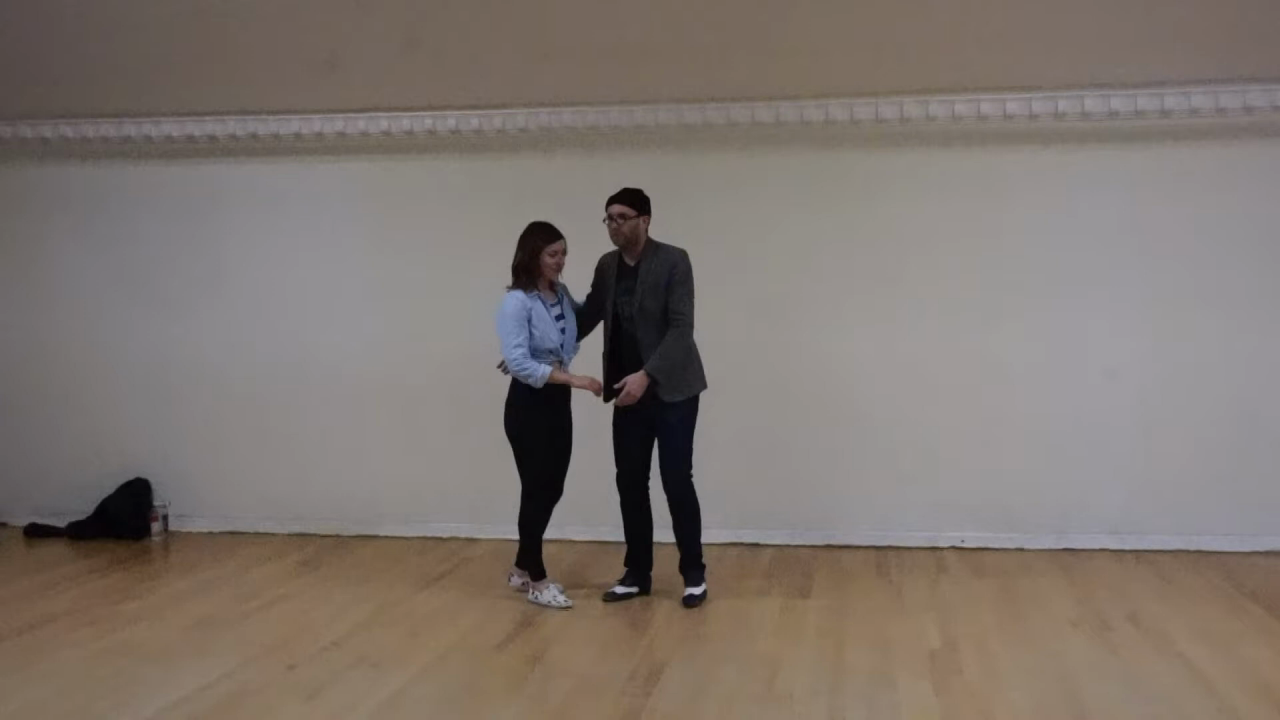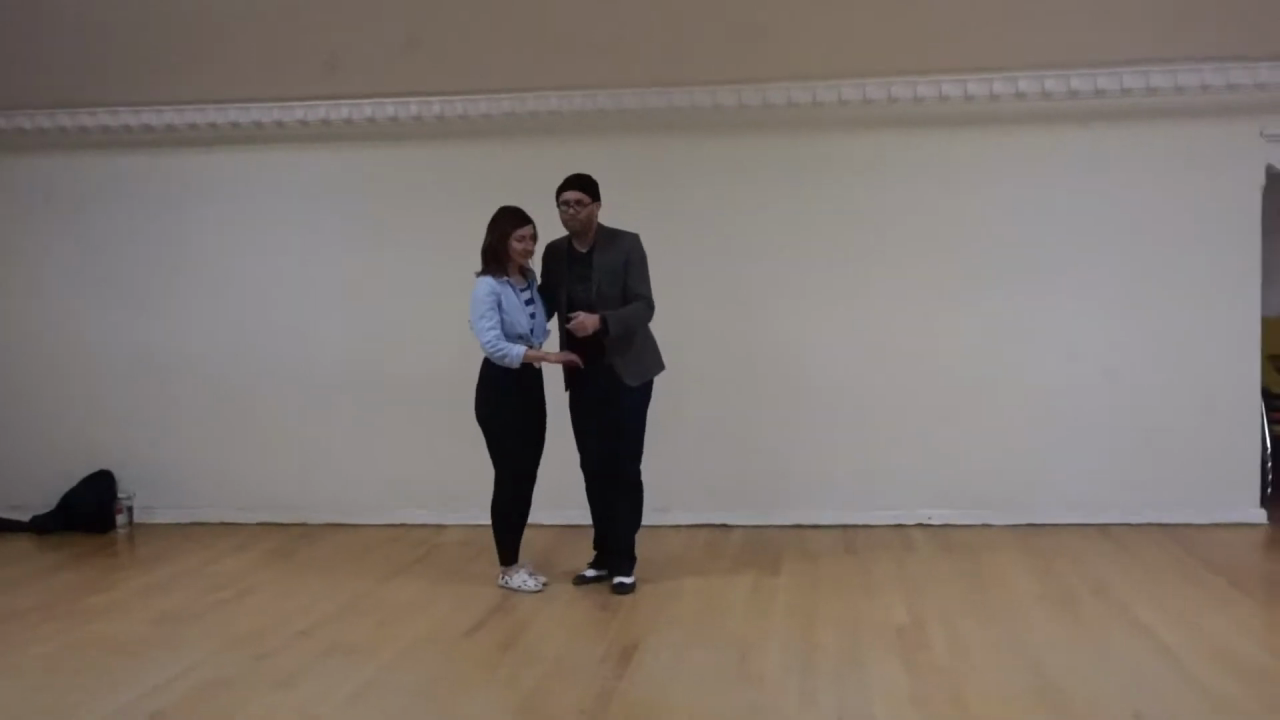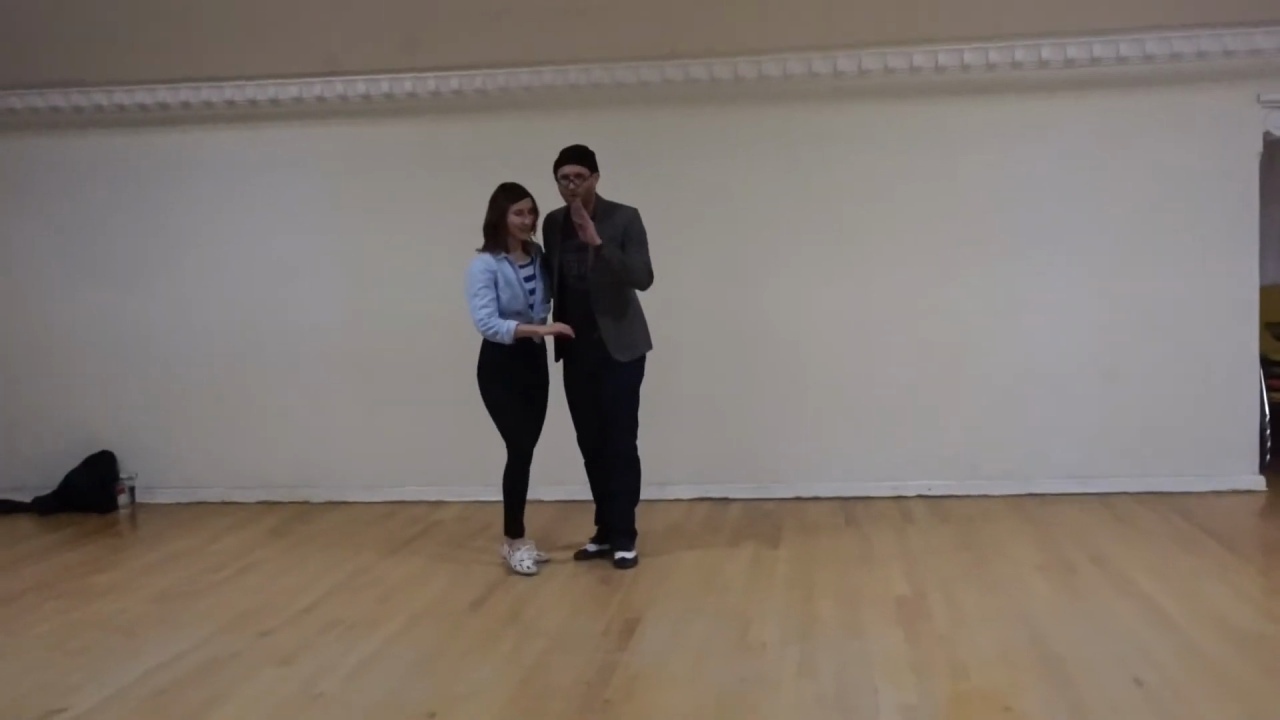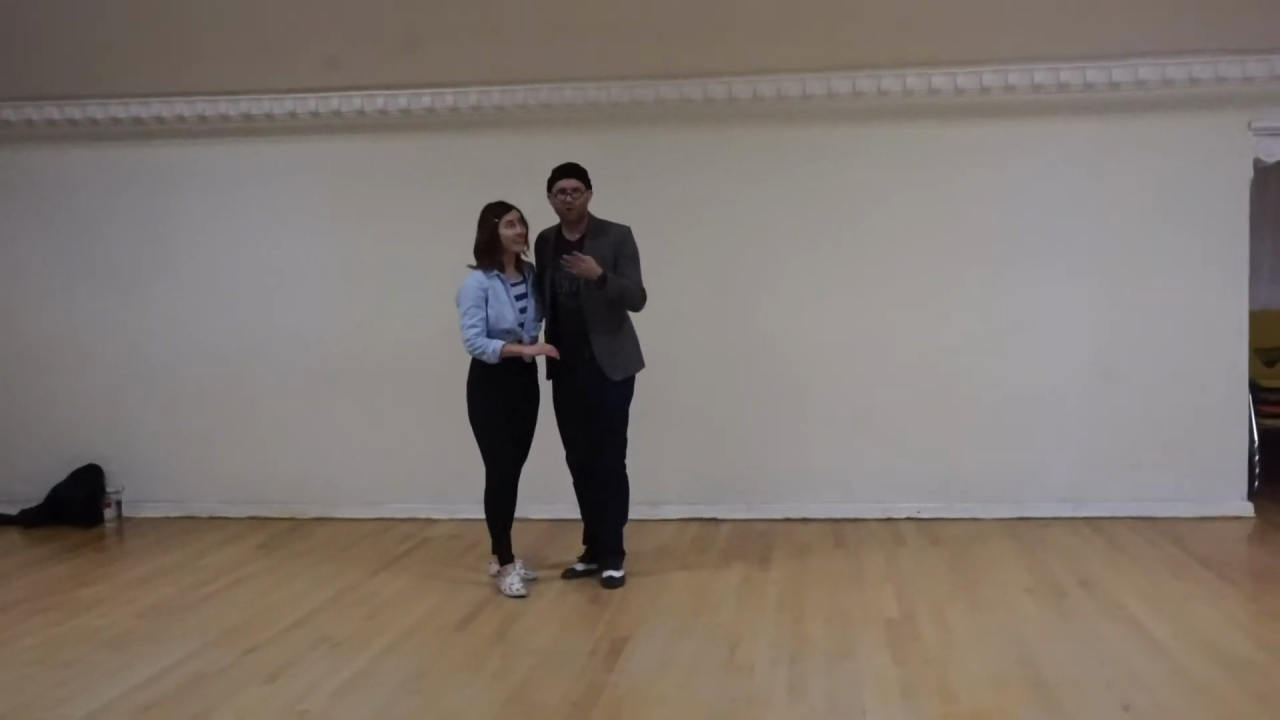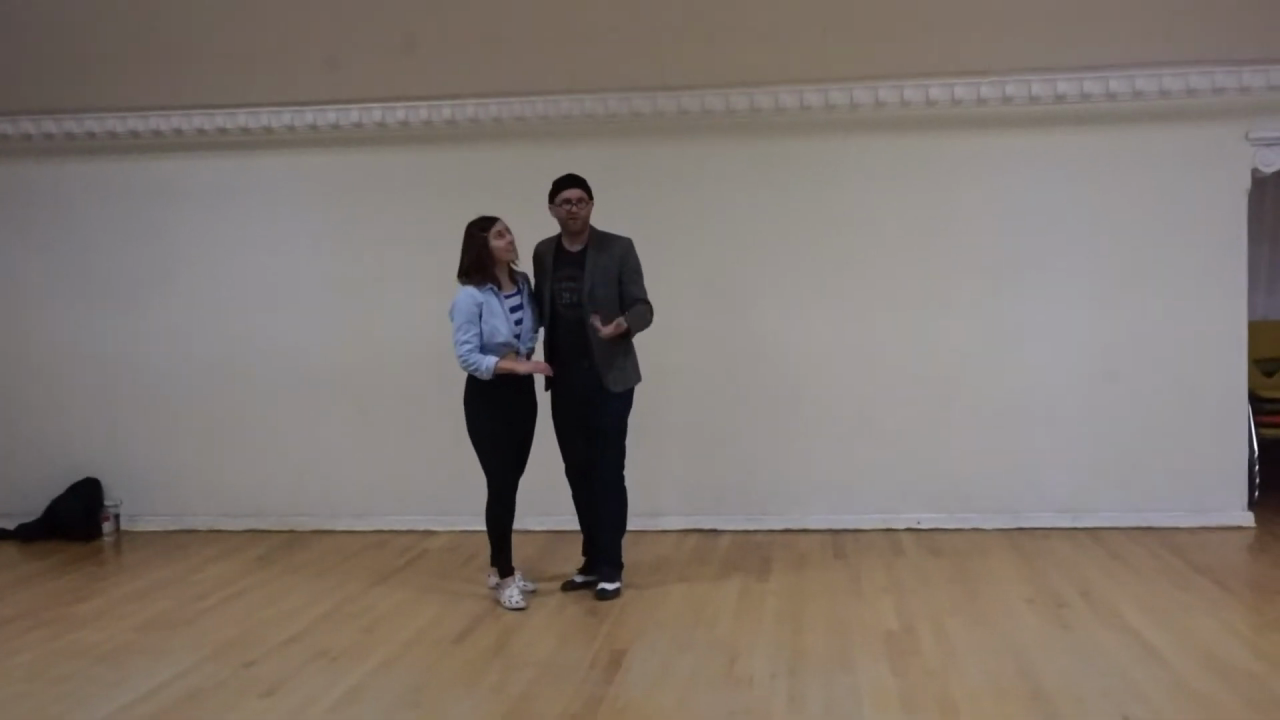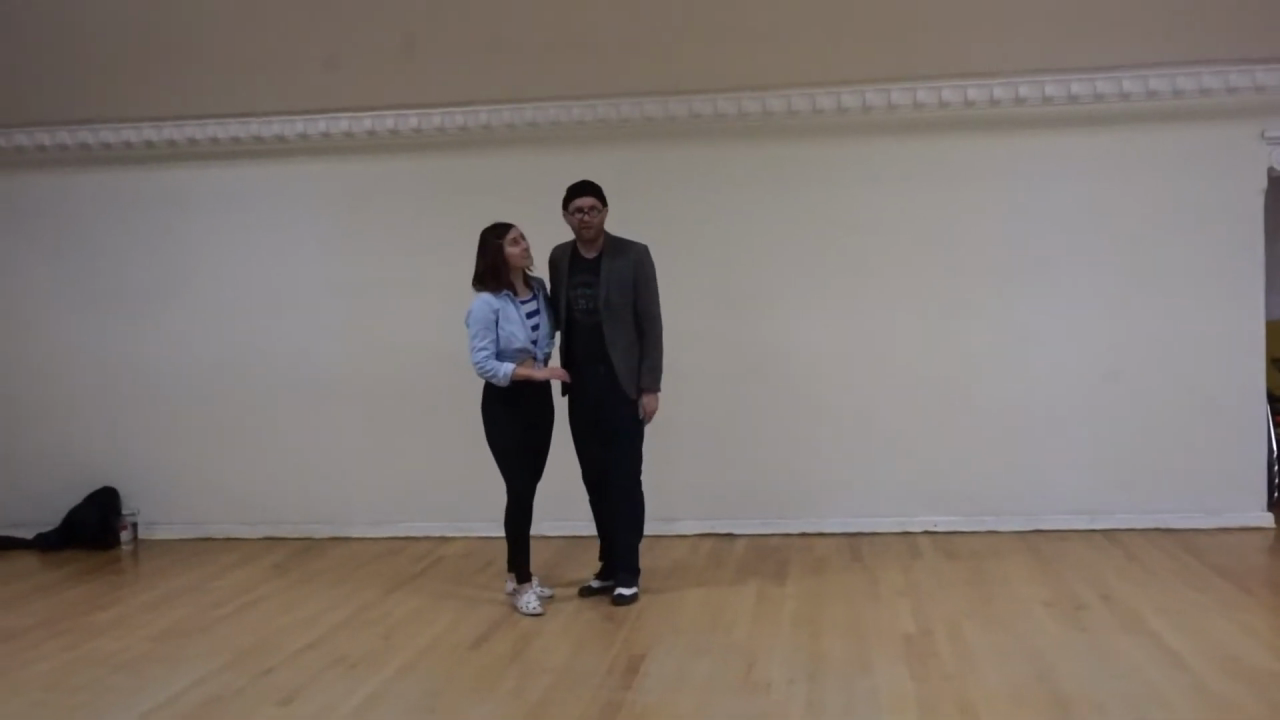
dt=0.4s
person 1, frame 1
left shoulder: (673, 261)
right shoulder: (607, 266)
left elbow: (681, 328)
right elbow: (586, 316)
left wrist: (646, 375)
left hip: (673, 389)
right hip: (629, 389)
left knee: (676, 480)
right knee: (630, 482)
left ankle: (693, 572)
right ankle: (637, 573)
person 1, frame 2
left shoulder: (626, 245)
right shoulder: (555, 253)
left elbow: (644, 308)
right elbow: (546, 305)
left wrist: (601, 321)
left hip: (627, 372)
right hip: (583, 375)
left knee: (625, 467)
right knee: (594, 467)
left ankle: (624, 561)
right ankle: (603, 555)
person 1, frame 3
left shoulder: (624, 218)
right shoulder: (553, 223)
left elbow: (643, 277)
left wrist: (599, 243)
left hip: (618, 348)
right hip: (575, 349)
left knee: (620, 443)
right knee: (591, 444)
left ankle: (624, 536)
right ankle: (604, 531)
person 1, frame 4
left shoulder: (617, 237)
right shoulder: (545, 242)
left elbow: (637, 298)
left wrist: (598, 277)
left hip: (609, 365)
right hip: (566, 367)
left knee: (609, 460)
right knee: (580, 462)
left ankle: (612, 555)
right ankle: (593, 549)
person 1, frame 5
left shoulder: (618, 249)
right shoulder: (544, 253)
left elbow: (642, 308)
right elbow: (543, 310)
left wrist: (622, 326)
left hip: (607, 378)
right hip: (564, 380)
left knee: (607, 473)
right knee: (578, 474)
left ankle: (610, 567)
right ankle: (592, 561)
person 1, frame 6
left shoulder: (633, 255)
right shoulder: (560, 258)
left elbow: (650, 323)
right elbow: (558, 315)
left wrist: (650, 386)
left hip: (622, 384)
right hip: (581, 386)
left knee: (624, 479)
right knee: (595, 479)
left ankle: (627, 572)
right ankle: (609, 566)
person 2, frame 1
left shoulder: (562, 294)
right shoulder: (516, 302)
right elbow: (518, 364)
right wrist: (573, 380)
left hip: (557, 400)
right hip: (529, 404)
left knee: (551, 490)
right knee: (537, 491)
left ankle: (522, 569)
right ankle: (537, 581)
person 2, frame 2
left shoulder: (531, 280)
right shoulder: (487, 288)
right elbow: (493, 346)
right wrist: (549, 356)
left hip: (530, 384)
right hip: (500, 388)
left knee: (526, 476)
right knee: (510, 477)
left ankle: (514, 559)
right ankle: (508, 568)
person 2, frame 3
left shoulder: (537, 256)
right shoulder: (484, 265)
right elbow: (486, 322)
right wrist: (539, 328)
left hip: (534, 360)
right hip: (500, 364)
left knee: (527, 449)
right knee: (519, 448)
left ankle: (515, 536)
right ankle: (515, 540)
person 2, frame 4
left shoulder: (530, 274)
right shoulder: (477, 282)
right elbow: (474, 341)
left wrist: (533, 347)
right wrist: (523, 348)
left hip: (524, 379)
right hip: (490, 383)
left knee: (514, 470)
right knee: (499, 471)
left ankle: (501, 556)
right ankle: (504, 564)
person 2, frame 5
left shoulder: (523, 284)
right shoulder: (470, 296)
right elbow: (467, 357)
left wrist: (526, 360)
right wrist: (516, 366)
left hip: (521, 393)
right hip: (487, 396)
left knee: (512, 482)
right knee: (501, 483)
left ankle: (500, 568)
right ankle: (504, 577)
person 2, frame 6
left shoulder: (539, 289)
right shoulder: (486, 304)
right elbow: (483, 363)
left wrist: (542, 365)
right wrist: (532, 372)
left hip: (538, 398)
right hip: (505, 402)
left knee: (529, 487)
right knee: (520, 489)
left ankle: (518, 573)
right ankle: (521, 582)
